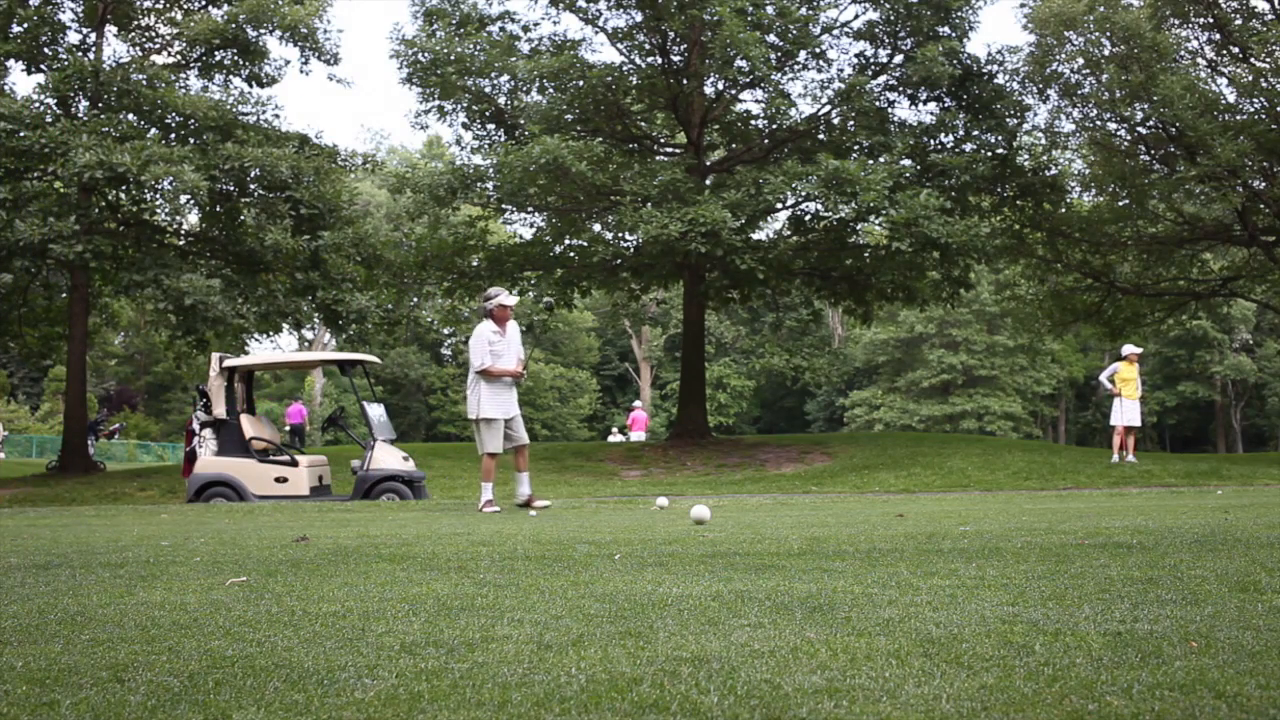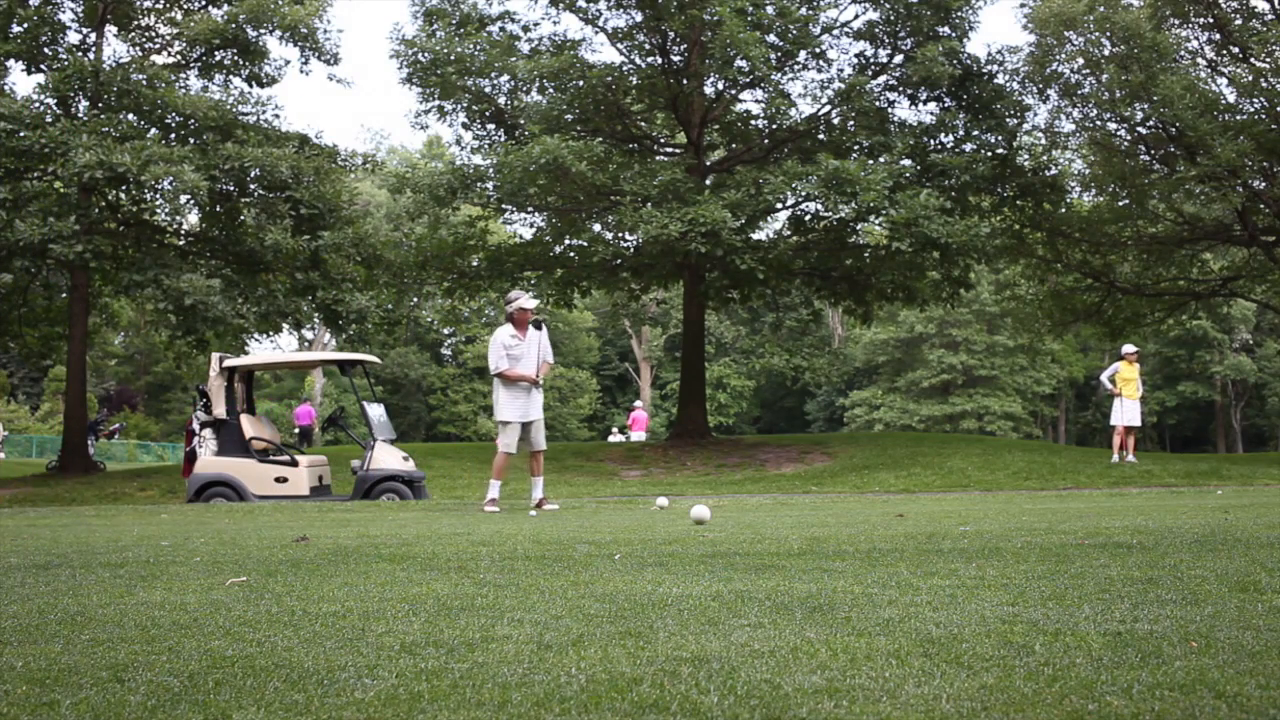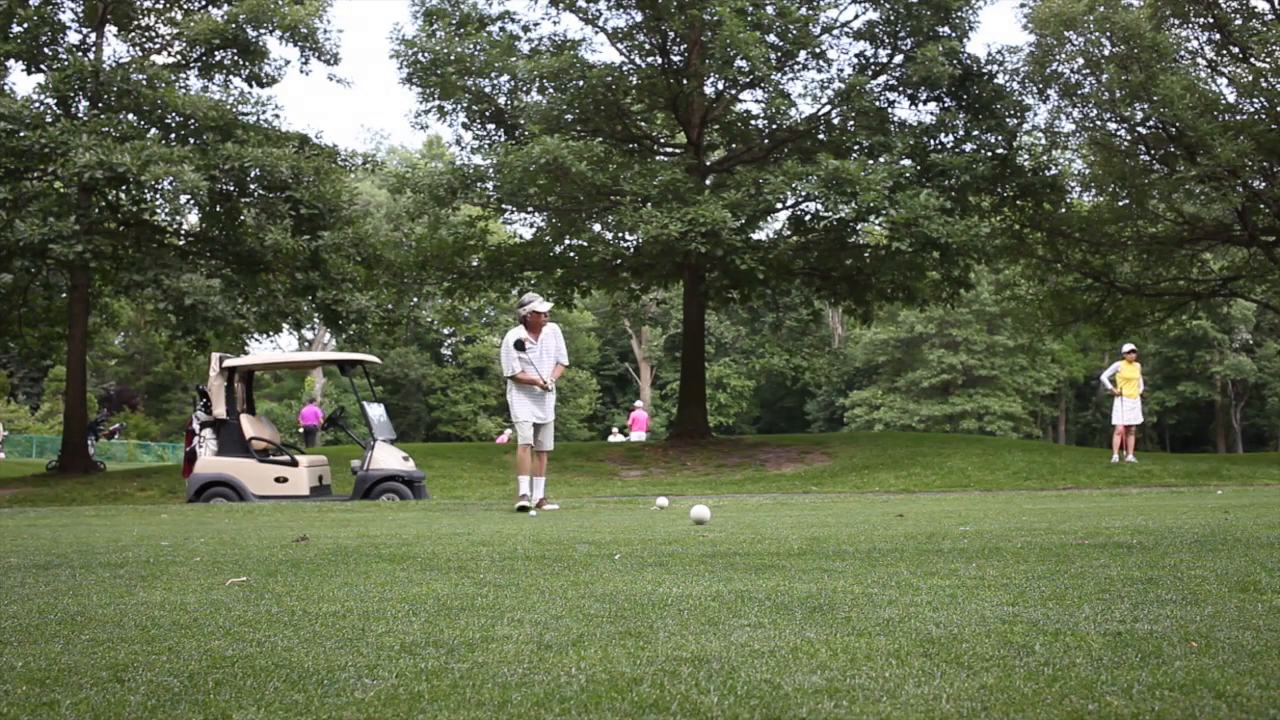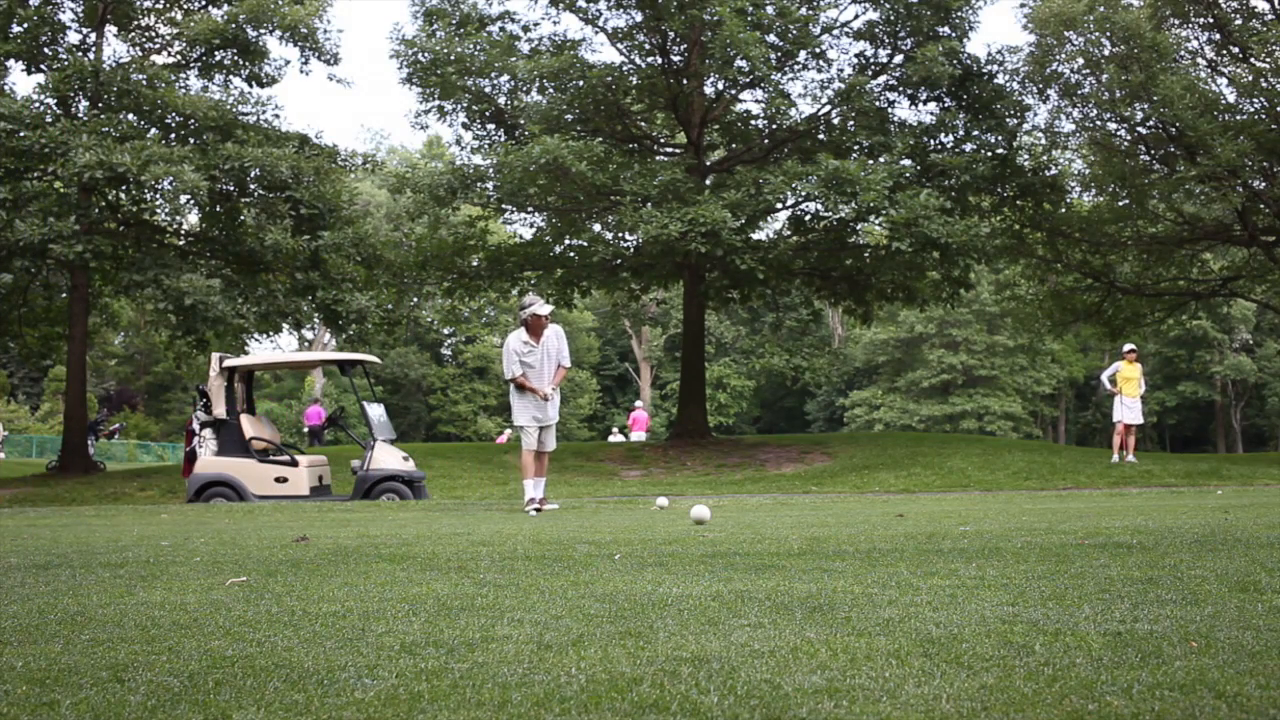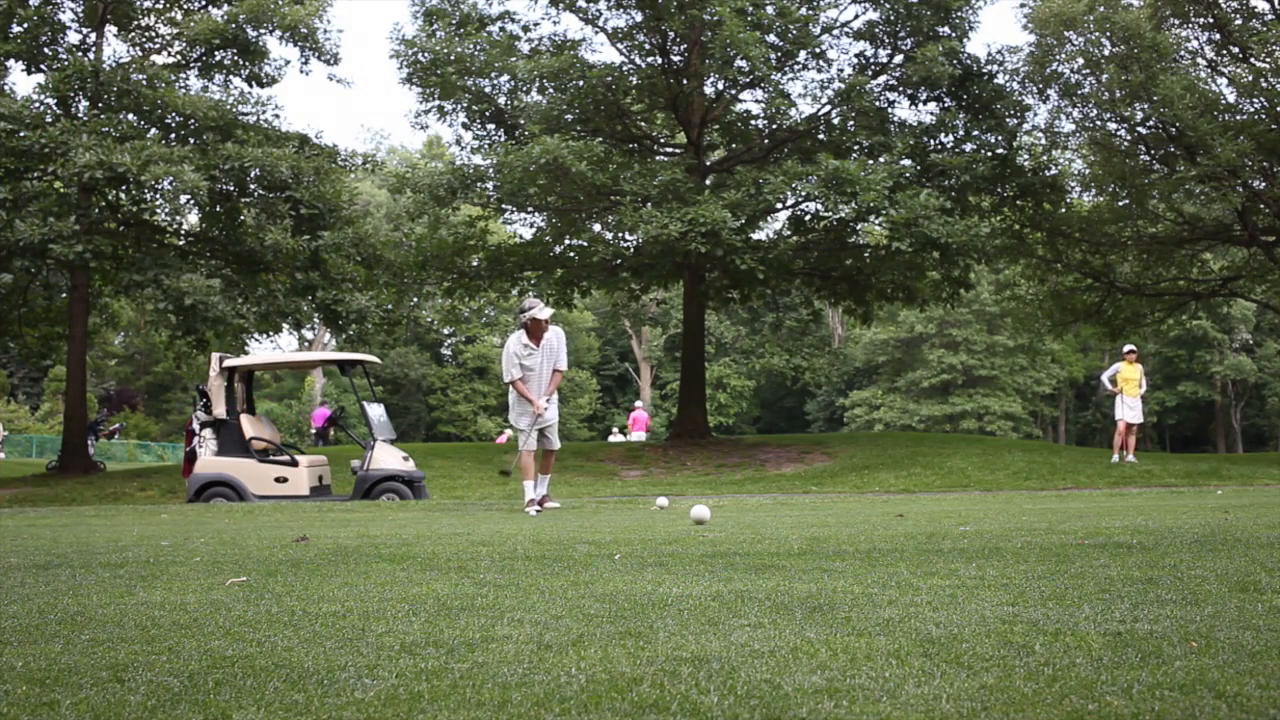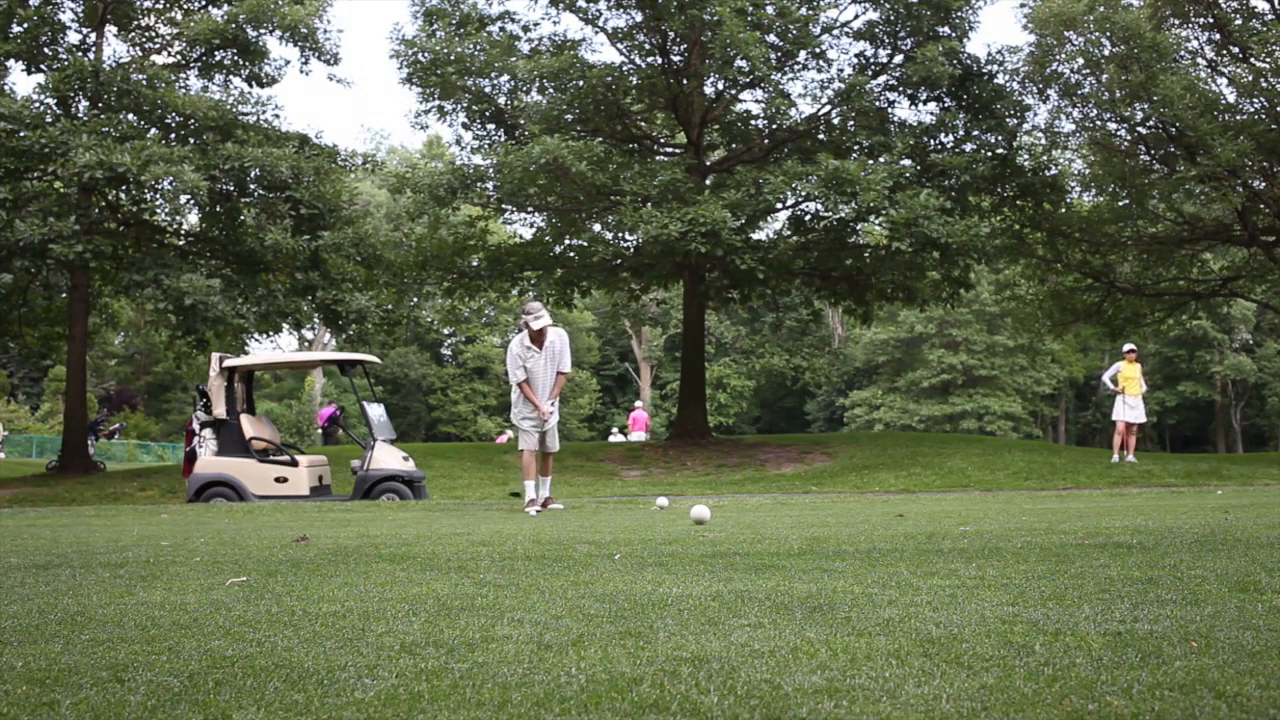
dt=0.3s
person 1, frame 1
left shoulder: (513, 326)
right shoulder: (482, 332)
left elbow: (519, 356)
right elbow: (482, 367)
left wrist: (518, 369)
right wrist: (509, 373)
left hip: (508, 398)
right hip: (488, 401)
left knee: (521, 444)
right knee: (491, 450)
left ankle: (524, 494)
right ankle: (486, 498)
person 1, frame 2
left shoulder: (539, 329)
right shoulder: (500, 336)
left elbow: (547, 359)
right elbow: (499, 371)
left wrist: (540, 375)
right wrist: (525, 377)
left hip: (533, 400)
right hip: (509, 401)
left knee: (537, 449)
right knee: (506, 449)
left ankle: (538, 496)
right ankle: (492, 497)
person 1, frame 3
left shoulder: (553, 330)
right shoulder: (512, 338)
left elbow: (562, 361)
right elbow: (512, 373)
left wrist: (551, 379)
right wrist: (536, 381)
left hip: (546, 400)
right hip: (522, 399)
left knee: (543, 448)
right knee: (525, 443)
left ankle: (539, 496)
right ankle: (524, 494)
person 1, frame 4
left shoulder: (556, 332)
right shoulder: (513, 341)
left elbow: (564, 364)
right elbow: (514, 376)
left wrist: (551, 387)
right wrist: (537, 390)
left hip: (549, 403)
right hip: (526, 403)
left knee: (545, 450)
right knee: (529, 448)
left ankle: (539, 496)
right ankle: (529, 497)
person 1, frame 5
left shoulder: (557, 334)
right shoulder: (514, 343)
left elbow: (559, 369)
right elbow: (513, 379)
left wrist: (546, 397)
right wrist: (533, 401)
left hip: (548, 404)
right hip: (524, 406)
left knee: (551, 448)
right knee: (528, 449)
left ankle: (542, 493)
right ankle: (530, 498)
person 1, frame 6
left shoulder: (560, 336)
right shoulder: (517, 345)
left elbow: (563, 372)
right elbow: (520, 381)
left wrist: (550, 401)
right wrist: (538, 406)
left hip: (549, 404)
right hip: (526, 406)
left knee: (548, 450)
right knee: (529, 449)
left ankle: (544, 495)
right ankle: (530, 498)
